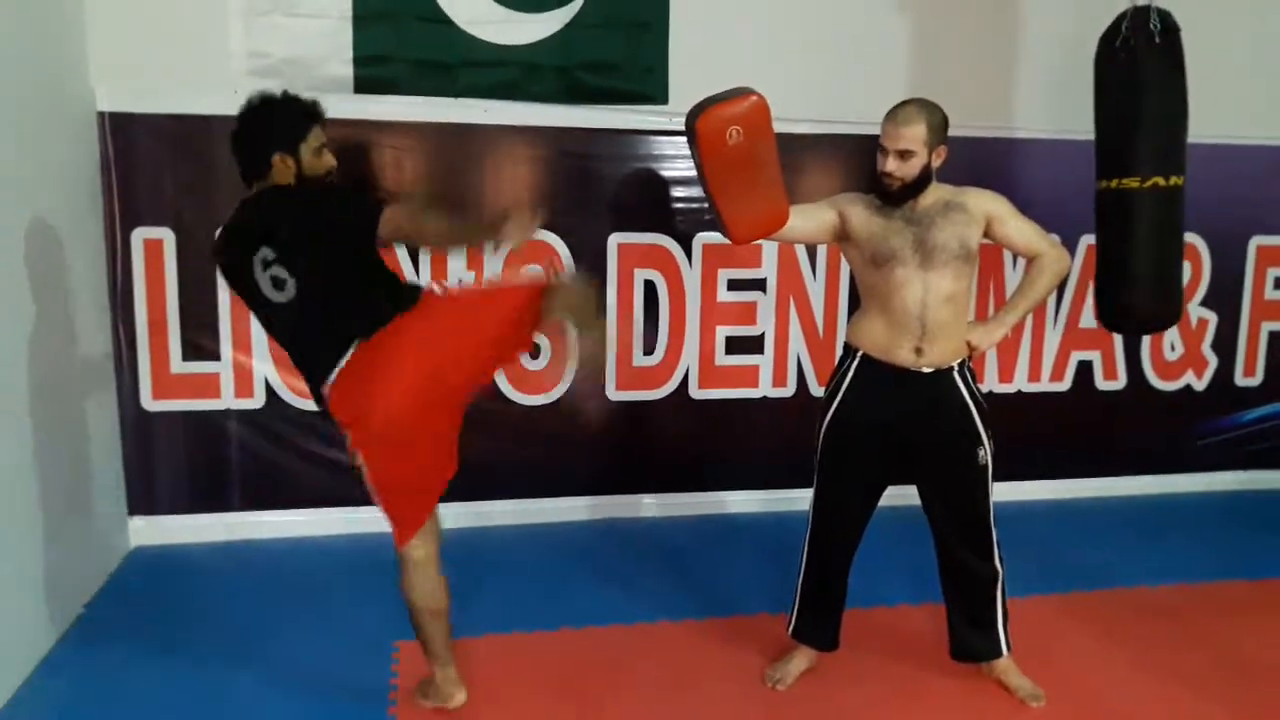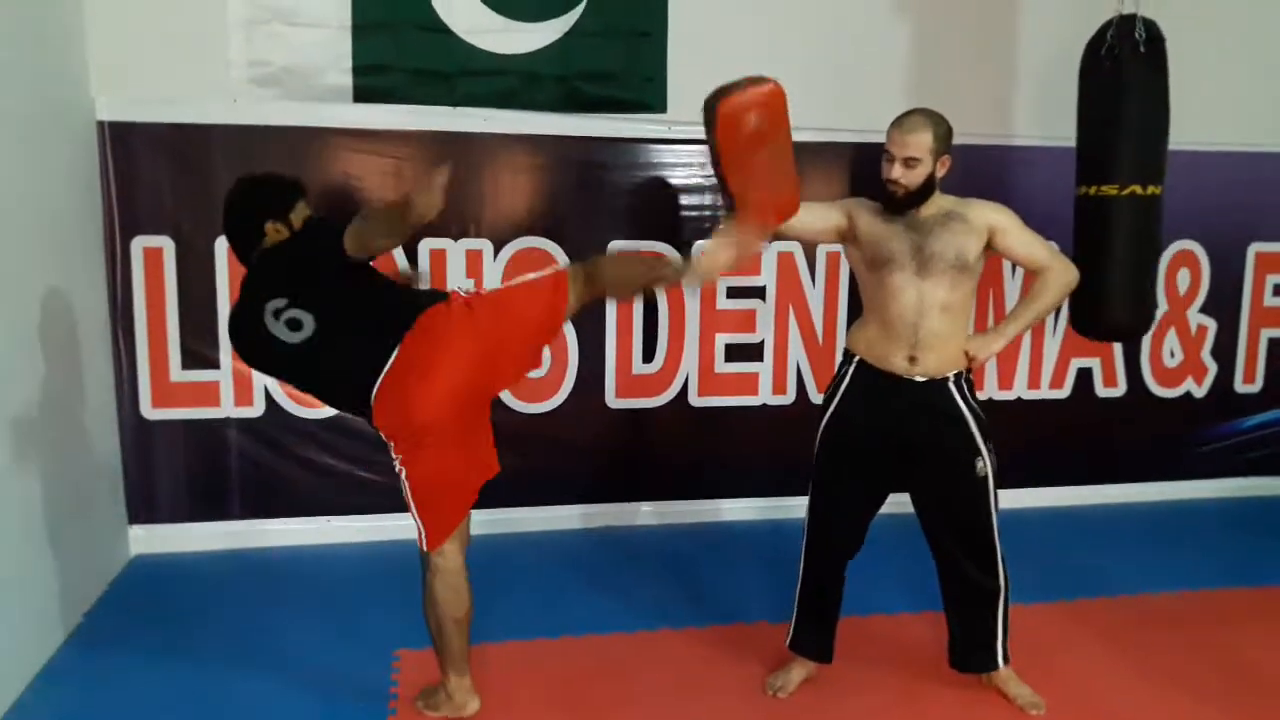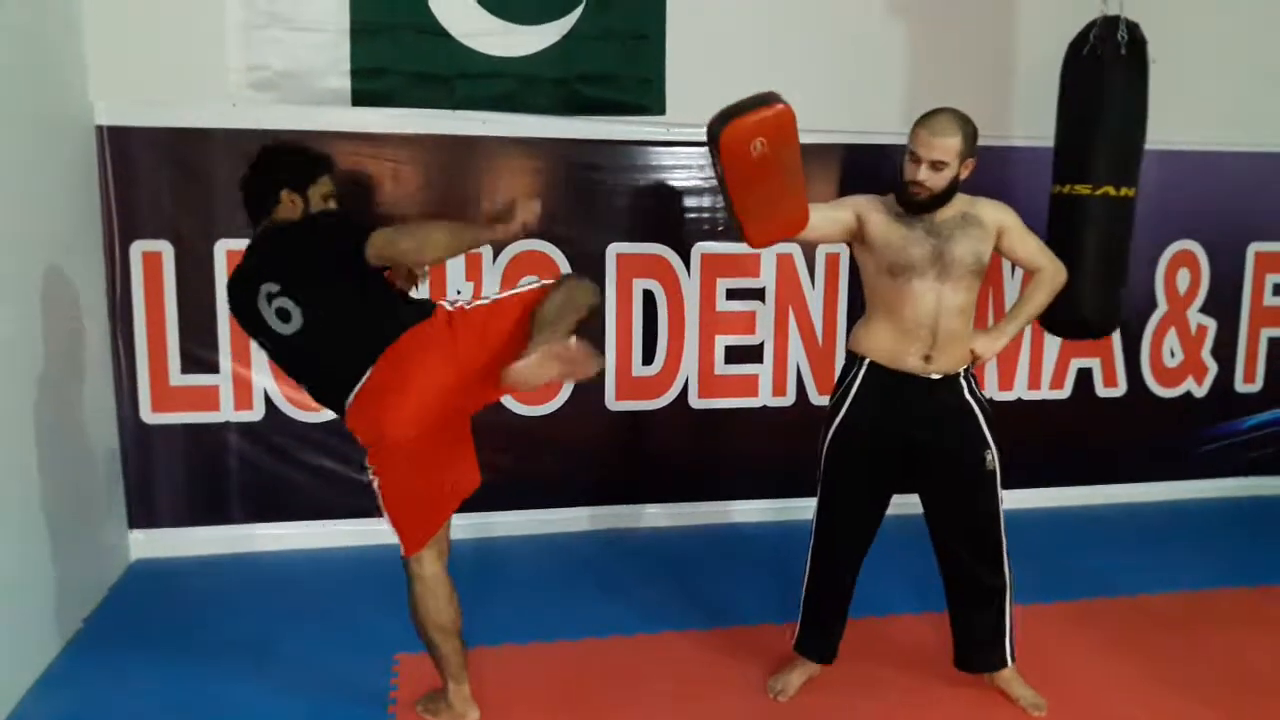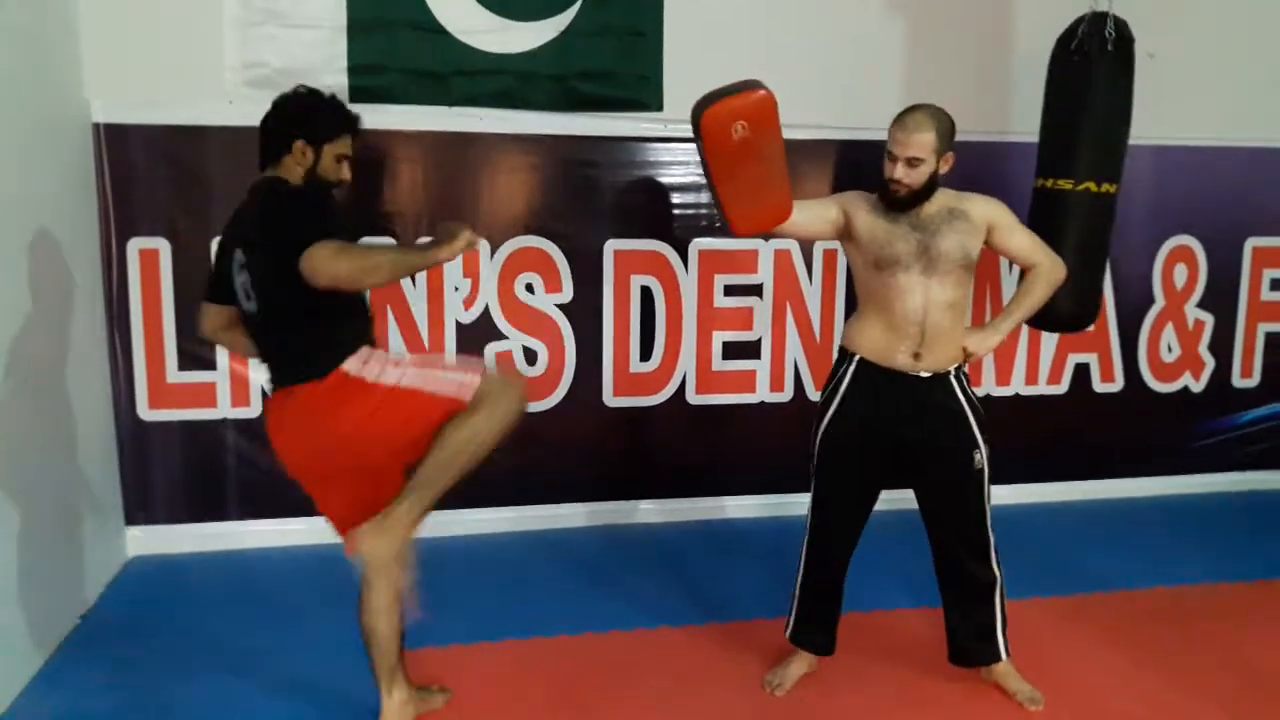
dt=0.3s
person 1, frame 1
left shoulder: (977, 206)
right shoulder: (852, 212)
left elbow: (1053, 257)
left wrist: (999, 325)
left hip: (947, 390)
right hip: (867, 385)
left knee: (969, 529)
right knee: (834, 524)
left ankle: (990, 650)
right ankle: (811, 640)
person 1, frame 2
left shoulder: (982, 218)
right shoulder: (857, 216)
left elbow: (1061, 272)
left wrist: (1001, 336)
left hip: (945, 400)
right hip: (865, 392)
left knee: (971, 541)
right knee: (830, 533)
left ankle: (990, 661)
right ankle: (809, 650)
person 1, frame 3
left shoulder: (990, 218)
right shoulder: (867, 212)
left elbow: (1050, 271)
left wrist: (1001, 335)
left hip: (952, 397)
right hip: (873, 391)
left knee: (977, 539)
right knee: (840, 534)
left ankle: (994, 661)
right ankle: (810, 652)
person 1, frame 4
left shoulder: (979, 213)
right shoulder: (854, 210)
left elbow: (1049, 267)
right elbow: (777, 216)
left wrist: (995, 331)
left hip: (942, 393)
right hip: (864, 388)
left knee: (966, 534)
right knee: (832, 528)
left ankle: (990, 655)
right ankle: (808, 645)
person 2, frame 1
left shoulder: (233, 241)
right shoulder: (320, 201)
right elbow: (408, 225)
right wrist: (494, 217)
left hip: (357, 397)
right hip: (414, 344)
left knee: (417, 540)
right knee: (564, 289)
left ankle: (445, 679)
person 2, frame 2
left shoulder: (246, 328)
right shoulder: (305, 249)
right elbow: (366, 234)
right wrist: (410, 211)
left hip: (402, 405)
right hip: (448, 334)
left knee: (443, 549)
right knee: (586, 277)
right ankle: (690, 268)
person 2, frame 3
left shoulder: (243, 290)
right shoulder: (315, 233)
right elbow: (401, 247)
right wrist: (499, 227)
left hip: (375, 413)
right hip: (426, 348)
left knee: (425, 556)
right knee: (571, 290)
right ankle: (543, 358)
person 2, frame 4
left shoulder: (241, 226)
right shoulder: (296, 202)
left elbow: (218, 324)
right elbow: (327, 267)
right wrist: (432, 252)
left hip: (297, 417)
right hip: (345, 387)
left knee: (373, 546)
right knee: (502, 393)
right ankle: (393, 525)
